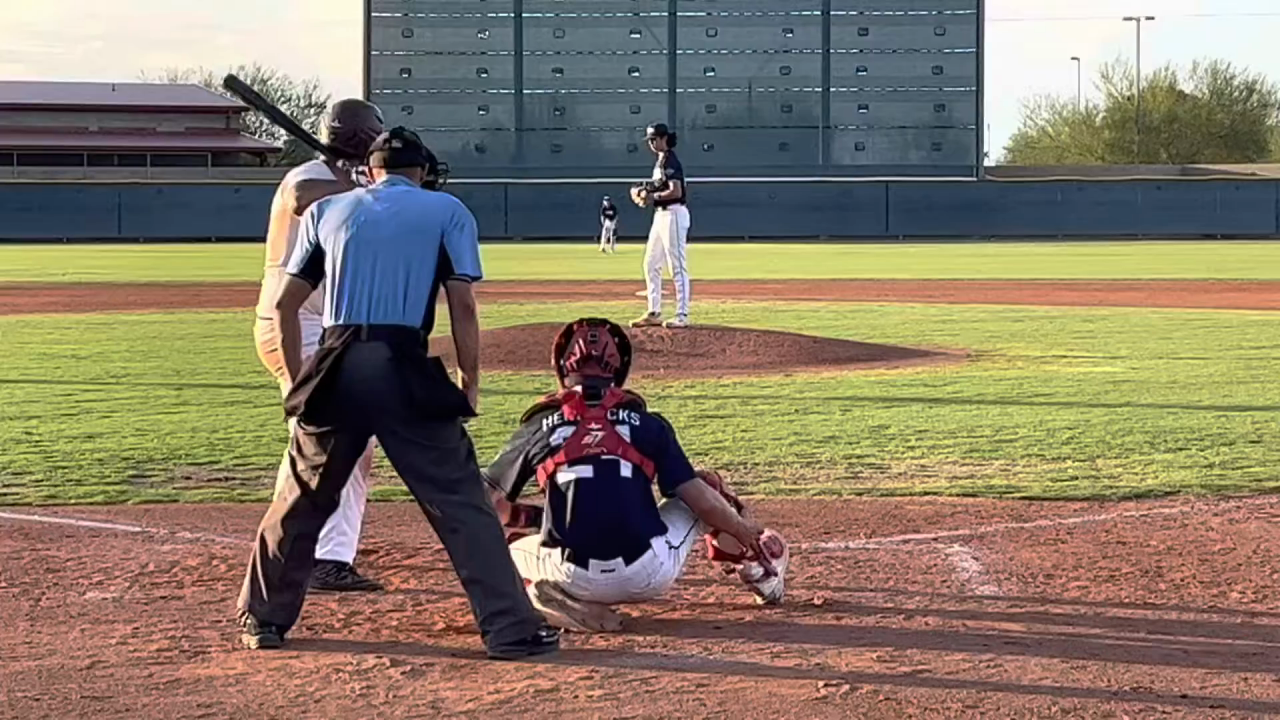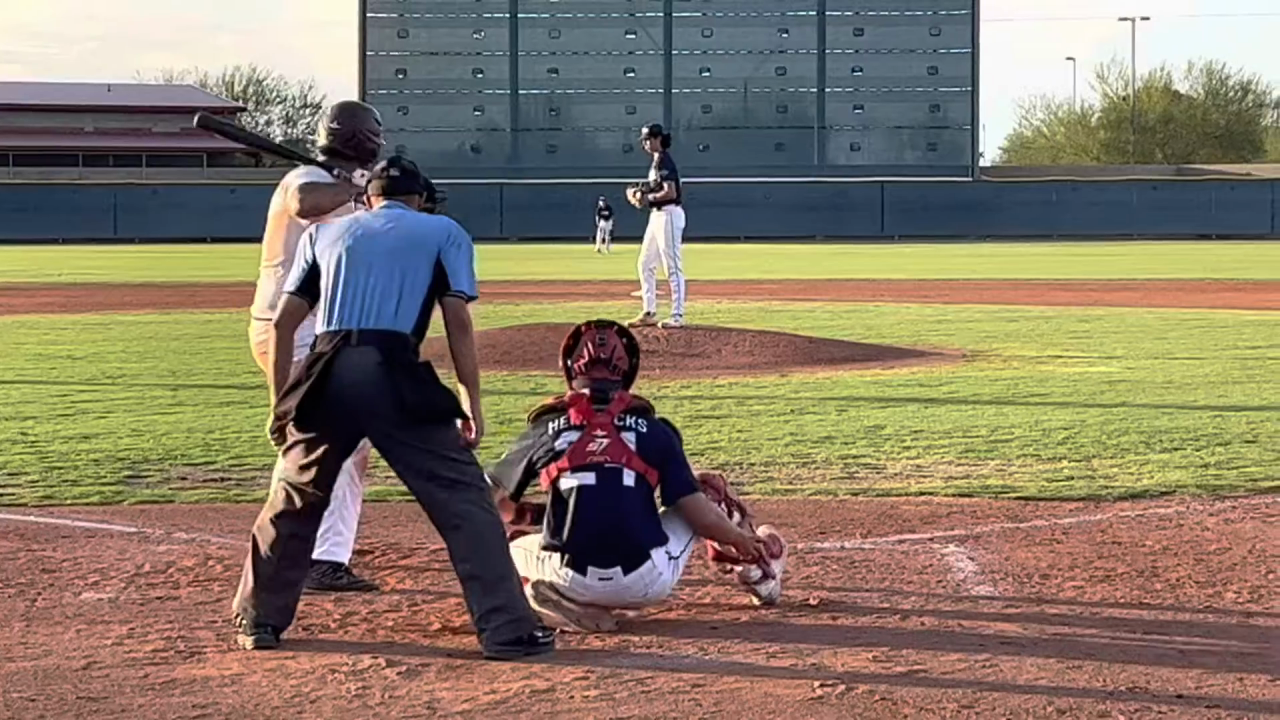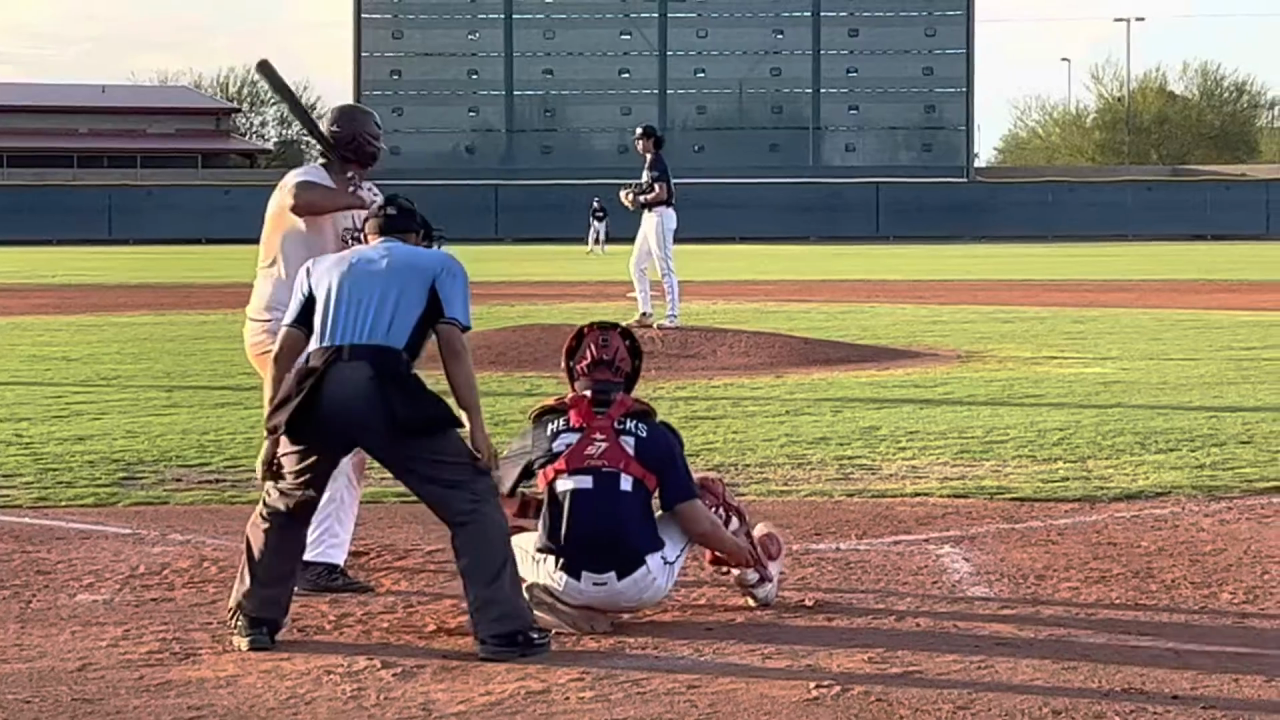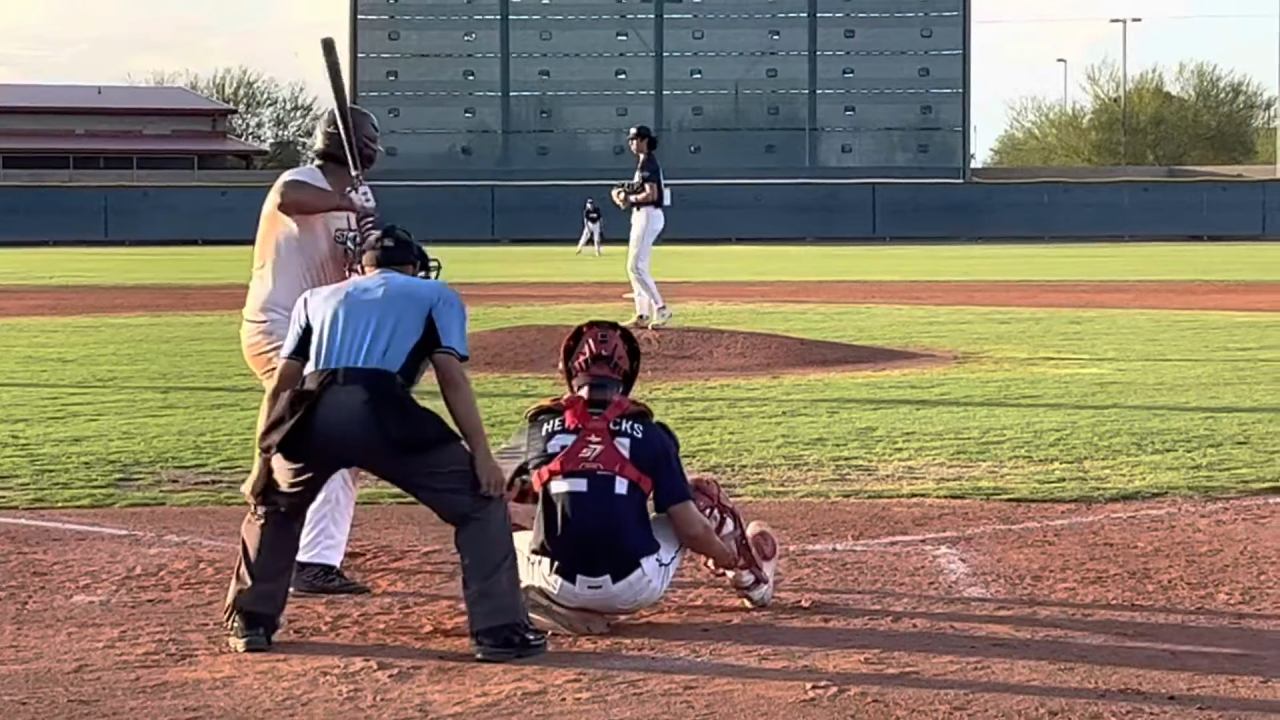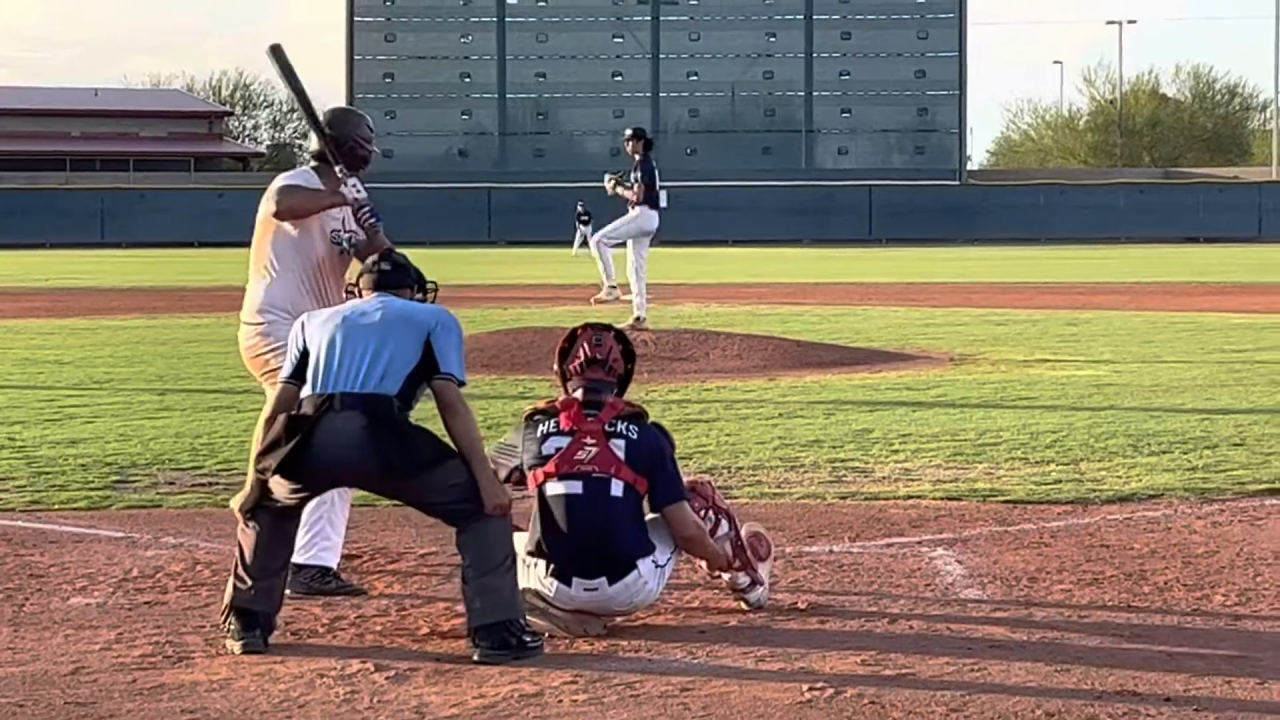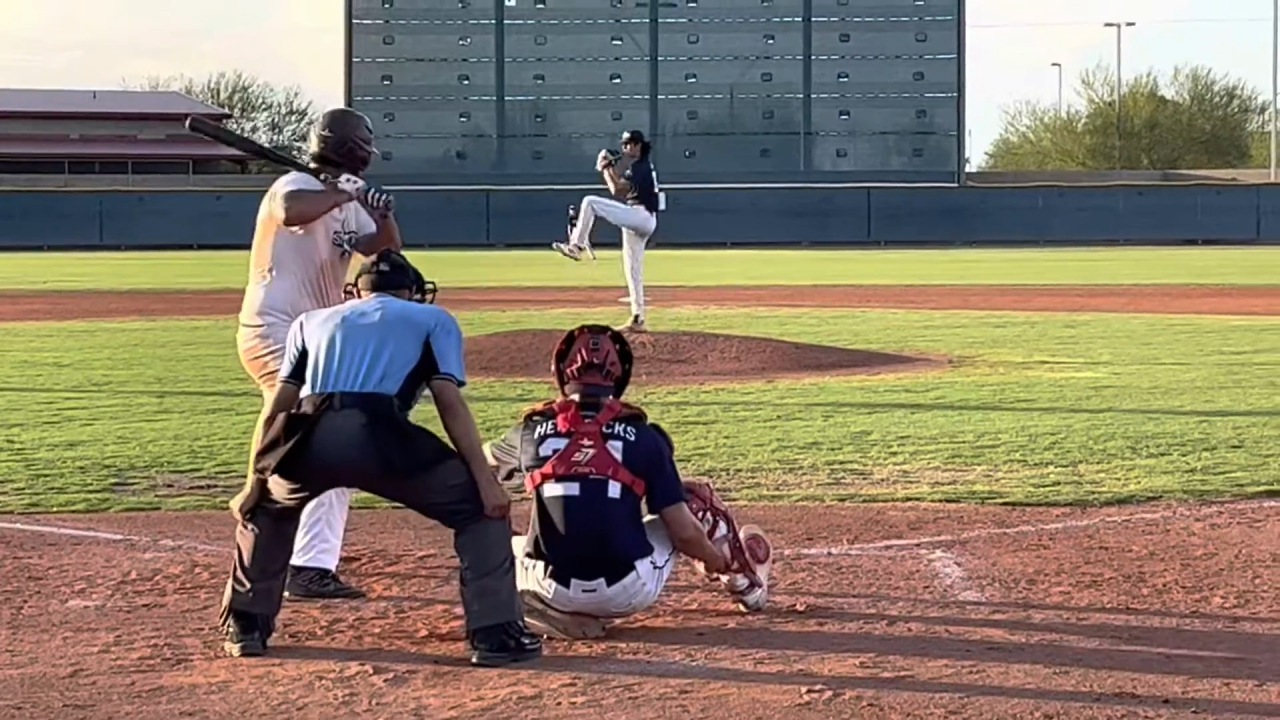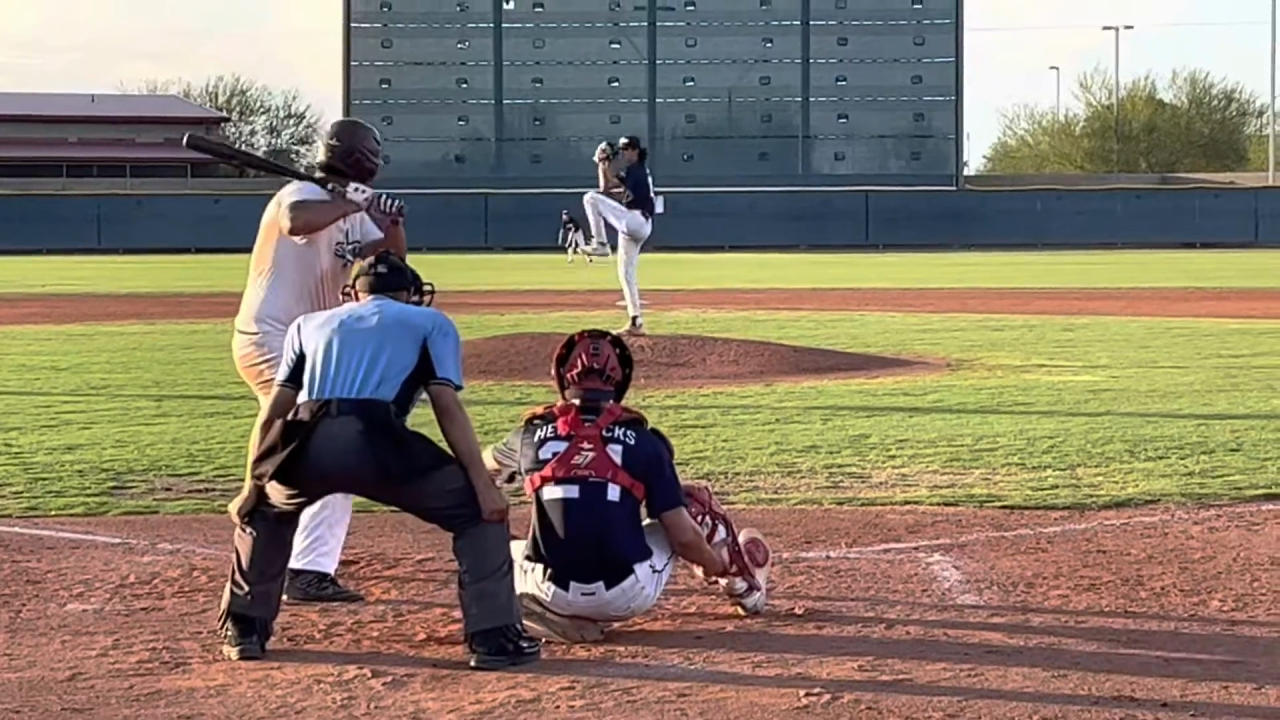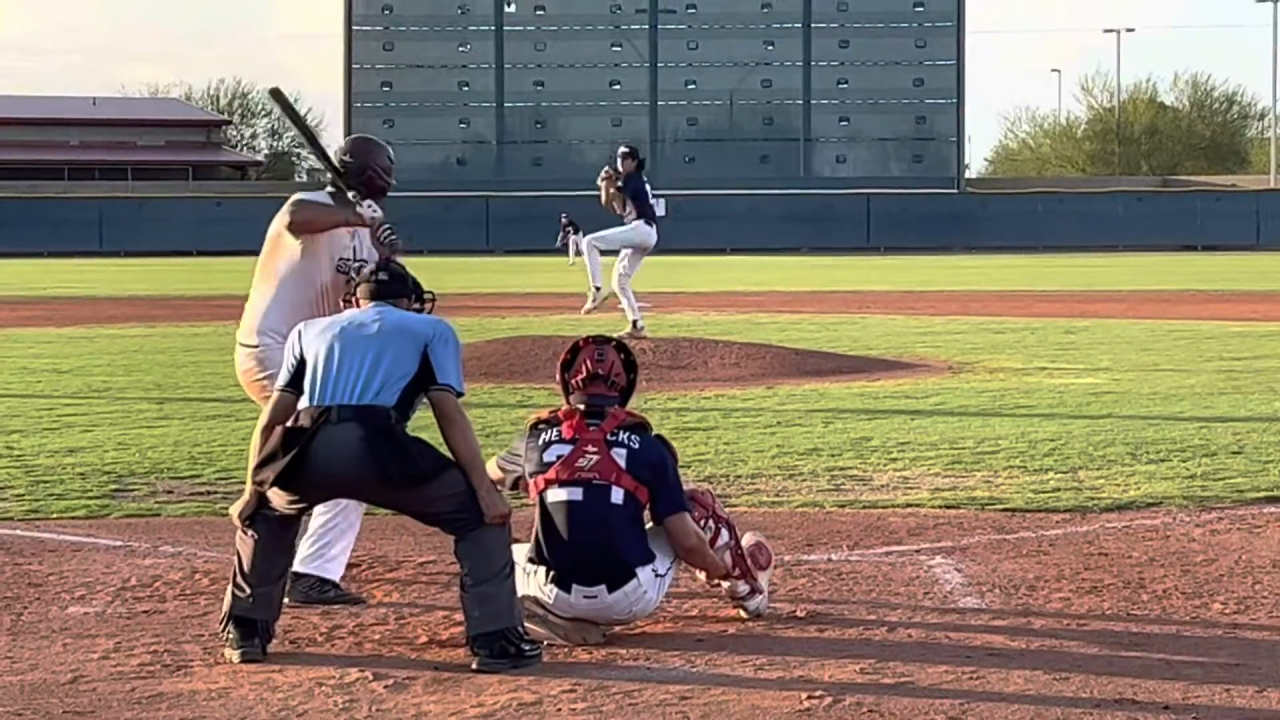
dt=0.2s
person 1, frame 1
left shoulder: (347, 191)
right shoulder: (310, 176)
right elbow: (300, 201)
right wrist: (352, 182)
left hip: (326, 330)
right hip: (298, 329)
right ankle: (326, 562)
person 1, frame 2
left shoulder: (348, 193)
right shoulder: (308, 178)
right elbow: (306, 204)
right wrist: (356, 188)
left hip: (319, 332)
right hip: (292, 330)
right ankle: (323, 563)
person 1, frame 3
left shoulder: (350, 196)
right shoulder: (308, 179)
right elbow: (298, 201)
right wrist: (356, 200)
right hip: (286, 330)
right ankle: (319, 565)
person 1, frame 4
left shoulder: (348, 197)
right shoulder: (303, 180)
right elbow: (287, 199)
left wrist: (369, 234)
right wrist: (347, 203)
right hip: (283, 332)
right ankle: (314, 565)
person 1, frame 5
left shoulder: (342, 197)
right shoulder: (298, 182)
left elbow: (377, 259)
right elbow: (279, 206)
left wrist: (371, 226)
right wrist: (340, 197)
right hip: (280, 334)
right ankle: (311, 567)
person 1, frame 6
left shoulder: (345, 201)
right shoulder: (297, 184)
left elbow: (384, 249)
right elbow: (291, 213)
left wrist: (385, 214)
right wrist: (343, 193)
right hip: (280, 336)
right ankle: (310, 570)
person 1, frame 7
left shoulder: (351, 213)
right shoulder: (302, 193)
left elbow: (387, 258)
right elbow: (298, 223)
left wrist: (392, 224)
right wrist: (350, 203)
right hip: (274, 342)
right ankle: (309, 573)
person 1, frame 8
left shoulder: (358, 233)
right shoulder: (315, 210)
right elbow: (294, 217)
left wrist: (386, 258)
right wrist: (354, 215)
right hip: (275, 354)
left ankle: (292, 556)
right ankle: (312, 576)
person 2, frame 1
left shoulder: (326, 211)
right shoulder: (448, 210)
left elbow: (285, 303)
right elbow: (462, 305)
left wrist: (297, 376)
right wrist: (471, 380)
left hip: (336, 369)
right hip: (404, 368)
left knee: (305, 497)
right knee: (458, 498)
left ankle: (264, 619)
right ankle: (511, 629)
person 2, frame 2
left shoulder: (323, 232)
right shoulder: (444, 231)
left elbow: (283, 323)
right elbow: (458, 320)
left wrist: (283, 401)
right wrist: (472, 403)
left hip: (326, 377)
right hip: (394, 376)
left knee: (293, 501)
right knee: (463, 498)
left ankle: (259, 620)
right ankle: (508, 630)
person 2, frame 3
left shoulder: (321, 265)
right shoulder: (440, 263)
left elbow: (281, 356)
right elbow: (453, 346)
left wrist: (271, 436)
right wrist: (477, 428)
left hip: (318, 394)
right hip: (387, 391)
left knee: (283, 501)
right knee: (474, 500)
left ankle: (254, 621)
right ankle: (504, 630)
person 2, frame 4
left shoulder: (317, 296)
right shoulder: (436, 293)
left elbow: (280, 386)
right elbow: (451, 376)
left wrist: (262, 464)
right wrist: (482, 456)
left hip: (313, 418)
right hip: (381, 413)
left knee: (274, 500)
right knee: (481, 501)
left ankle: (250, 621)
right ankle: (500, 630)
person 2, frame 5
left shoulder: (314, 320)
right shoulder: (434, 317)
left elbow: (277, 410)
right elbow: (450, 402)
left wrist: (253, 483)
right wrist: (485, 478)
left hip: (311, 440)
right hip: (379, 436)
left knee: (268, 503)
right knee: (481, 505)
left ankle: (247, 623)
right ankle: (496, 632)
person 2, frame 6
left shoulder: (312, 319)
right shoulder: (433, 318)
left elbow: (276, 409)
right elbow: (450, 402)
left wrist: (254, 484)
right wrist: (485, 480)
left hip: (310, 441)
right hip: (380, 438)
left knee: (268, 503)
right knee: (479, 506)
left ankle: (245, 625)
right ankle: (495, 633)
person 2, frame 7
left shoulder: (309, 323)
right shoulder: (430, 321)
left elbow: (273, 413)
right elbow: (447, 406)
left wrist: (252, 486)
right wrist: (483, 485)
left hip: (307, 446)
right hip: (376, 442)
left knee: (264, 508)
right knee: (477, 509)
left ankle: (244, 629)
right ankle: (494, 637)
person 2, frame 8
left shoulder: (310, 329)
right shoulder: (431, 328)
left elbow: (272, 420)
right elbow: (449, 413)
left wrist: (252, 491)
right wrist: (485, 490)
left hip: (308, 453)
right hip: (377, 449)
left knee: (266, 511)
right knee: (477, 512)
left ankle: (246, 632)
right ankle: (495, 640)
person 3, frame 1
left shoulder: (539, 425)
right shoulder: (646, 423)
right elbow: (704, 503)
right wrist: (744, 529)
left hip: (573, 578)
right hip: (647, 574)
left knee: (513, 549)
right knee: (707, 486)
left ankle: (568, 598)
right ankle: (761, 576)
person 3, frame 2
left shoulder: (545, 427)
right shoulder: (652, 429)
left elbow: (490, 500)
right elbow: (703, 519)
right wrist: (743, 540)
left hip: (569, 582)
right hip: (645, 583)
left knee: (514, 545)
right knee: (708, 489)
left ankle: (562, 598)
right ankle: (760, 576)
person 3, frame 3
left shoulder: (545, 427)
right shoulder: (653, 434)
right elbow: (699, 527)
right wrist: (738, 550)
left hip: (565, 584)
right hip: (640, 586)
left knee: (509, 542)
right knee: (708, 491)
left ankle: (561, 602)
right ankle: (758, 579)
person 3, frame 4
left shoulder: (540, 428)
right shoulder: (649, 434)
right elbow: (691, 530)
right wrist: (727, 556)
left hip: (562, 586)
right hip: (635, 589)
right knee: (703, 495)
left ankle: (555, 602)
right ankle: (753, 581)
person 3, frame 5
left shoulder: (535, 428)
right shoulder: (644, 435)
right elbow: (686, 532)
right wrist: (720, 558)
left hip: (557, 587)
right hip: (631, 590)
right knee: (698, 496)
left ankle: (554, 606)
right ankle: (748, 581)
person 3, frame 6
left shoulder: (533, 429)
right shoulder: (642, 436)
left elbow: (485, 461)
right elbow: (684, 532)
right wrist: (717, 560)
left hip: (556, 590)
right hip: (629, 592)
right knee: (696, 498)
left ankle: (555, 609)
right ankle: (747, 583)
person 3, frame 7
left shoulder: (534, 432)
right shoulder: (642, 440)
left elbow: (487, 464)
right elbow: (684, 537)
right wrist: (716, 564)
left hip: (554, 594)
right hip: (628, 596)
right knee: (694, 501)
left ankle: (557, 614)
right ankle: (745, 586)
person 3, frame 8
left shoulder: (539, 437)
right shoulder: (646, 446)
left elbow: (492, 475)
right elbow: (687, 543)
right wrist: (718, 568)
left hip: (555, 597)
right hip: (629, 599)
right knee: (698, 504)
left ankle: (560, 617)
right ankle: (747, 588)
person 4, frame 1
left shoulder: (670, 160)
right shoulder: (659, 162)
left elbow: (676, 191)
left wrist: (653, 196)
right wrist: (646, 193)
left hip: (674, 215)
right hip: (660, 215)
left knee: (677, 266)
right knee: (651, 265)
left ankle: (682, 315)
right ankle: (654, 313)
person 4, frame 2
left shoulder: (665, 161)
right shoulder: (656, 162)
left elbow: (671, 193)
left wrist: (648, 198)
right wrist: (643, 195)
left hip: (669, 215)
right hip: (656, 216)
left knee: (672, 267)
right knee: (645, 264)
left ankle: (677, 316)
right ankle: (649, 313)
person 4, frame 3
left shoulder: (656, 163)
right shoulder: (651, 163)
left elbow: (662, 195)
left wrist: (639, 199)
right wrist: (635, 196)
left hip: (660, 217)
right hip: (650, 217)
left knee: (665, 268)
right knee: (637, 265)
left ankle: (672, 316)
right ankle: (645, 314)
person 4, frame 4
left shoulder: (648, 163)
right shoulder: (645, 163)
left elbow: (651, 195)
left wrist: (629, 198)
right wrist: (628, 194)
left hip: (647, 216)
right hip: (644, 216)
left knee: (636, 265)
right knee: (638, 266)
left ankle: (661, 310)
right ankle: (643, 315)
person 4, frame 5
left shoulder: (642, 164)
right shoulder: (643, 163)
left elbow: (637, 196)
left wrist: (618, 189)
right wrist: (619, 186)
left hip: (642, 215)
right hip: (647, 218)
left knee: (598, 240)
right knee: (636, 269)
left ankle: (611, 288)
right ankle: (639, 317)
person 4, frame 6
left shoulder: (639, 165)
right shoulder: (643, 166)
left elbow: (617, 190)
right elbow: (623, 187)
left wrist: (606, 168)
right wrist: (609, 168)
left hip: (638, 215)
right hip: (646, 221)
left knee: (589, 202)
right knee: (633, 271)
left ankle: (577, 246)
right ankle: (638, 320)
person 4, frame 7
left shoulder: (635, 169)
right shoulder: (638, 171)
left elbow: (605, 188)
right elbow: (612, 188)
left wrist: (602, 164)
right wrist: (603, 163)
left hip: (633, 220)
right hip: (640, 227)
left knee: (591, 198)
right knee: (627, 275)
left ankle: (600, 242)
right ankle: (636, 323)
person 4, frame 8
left shoulder: (633, 178)
right shoulder: (637, 182)
left elbow: (607, 201)
right elbow: (620, 209)
left wrist: (606, 188)
right wrist: (607, 184)
left hip: (639, 229)
right hip: (648, 235)
left knee: (588, 242)
right knee: (620, 281)
left ankle: (597, 291)
right ankle: (637, 326)
